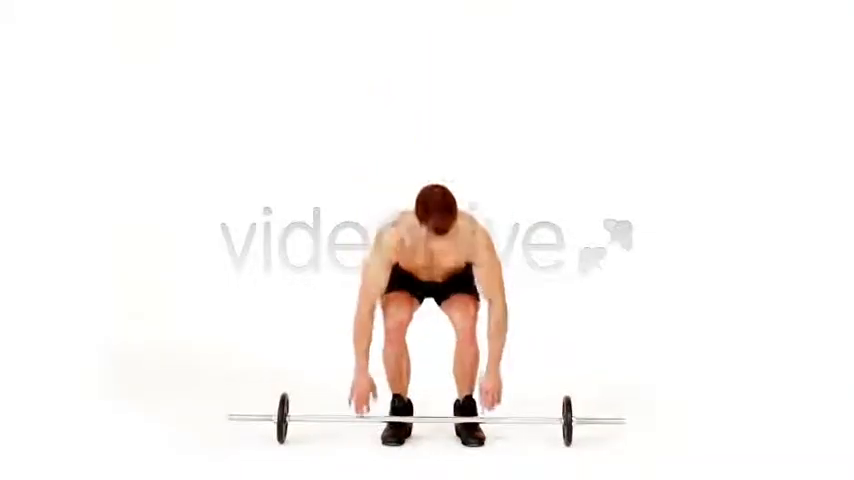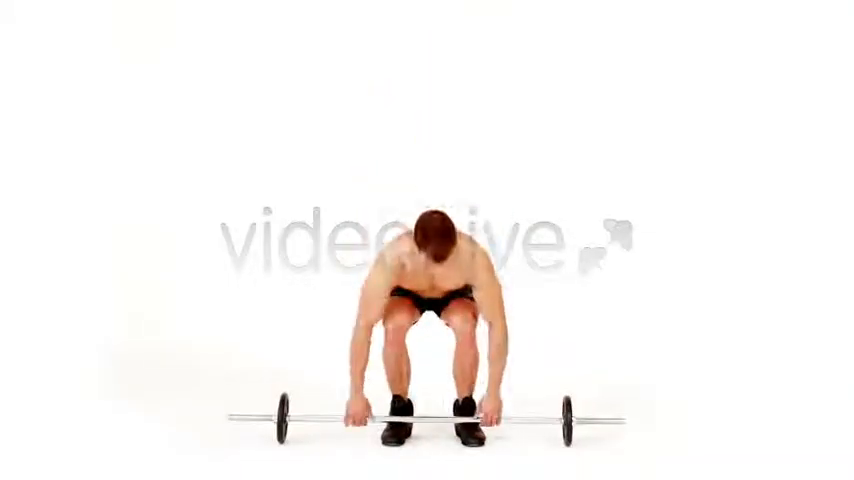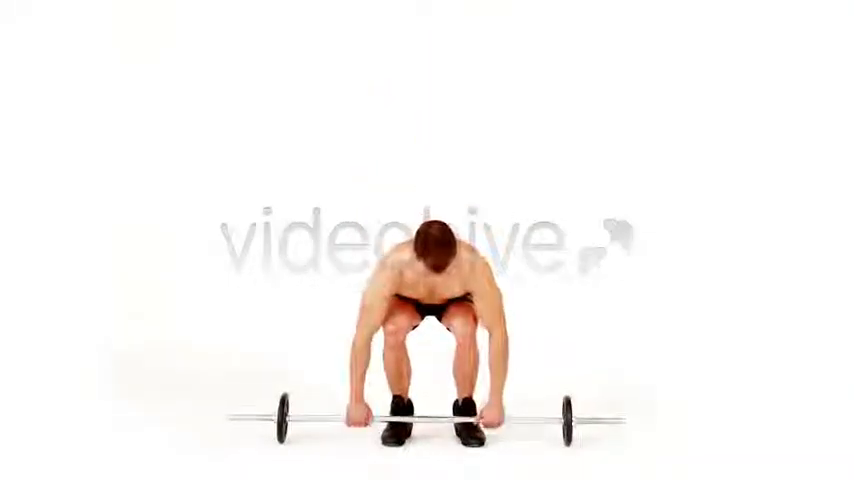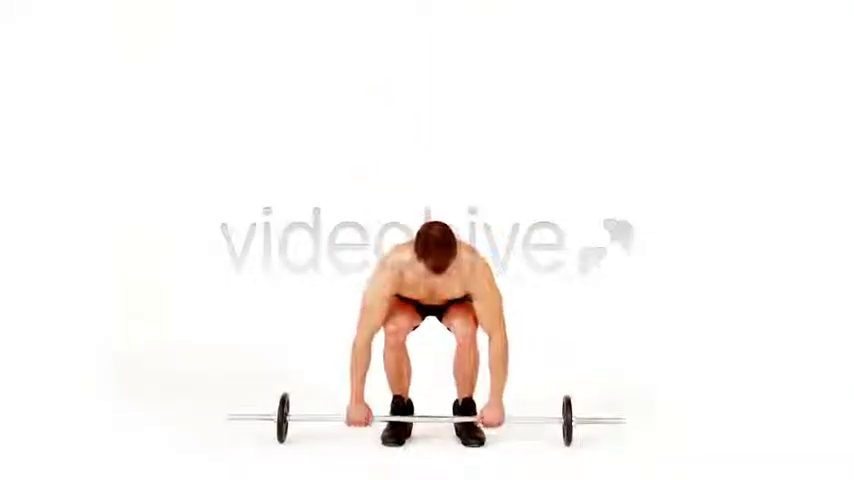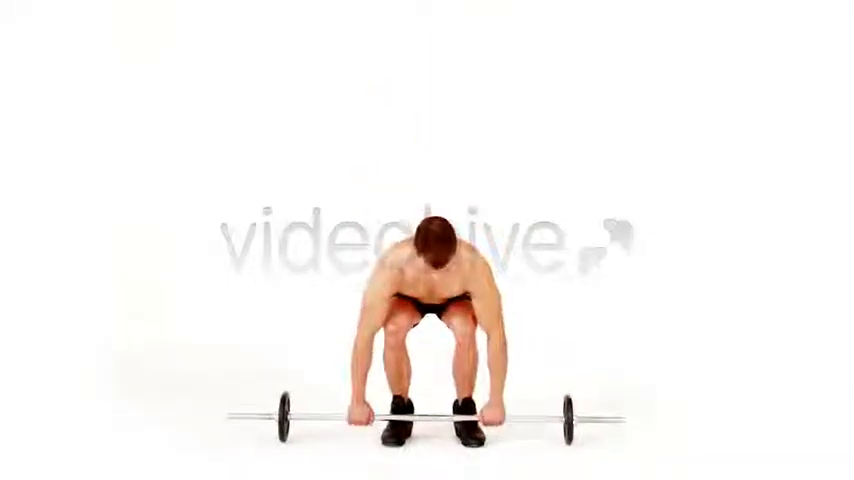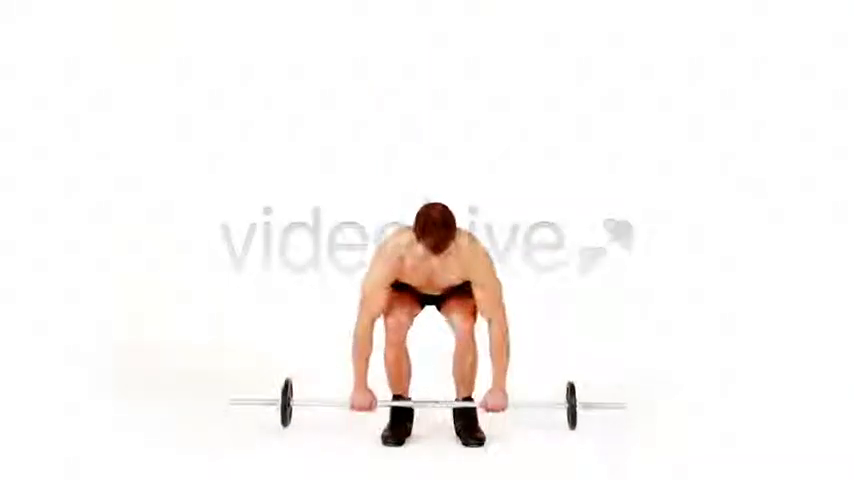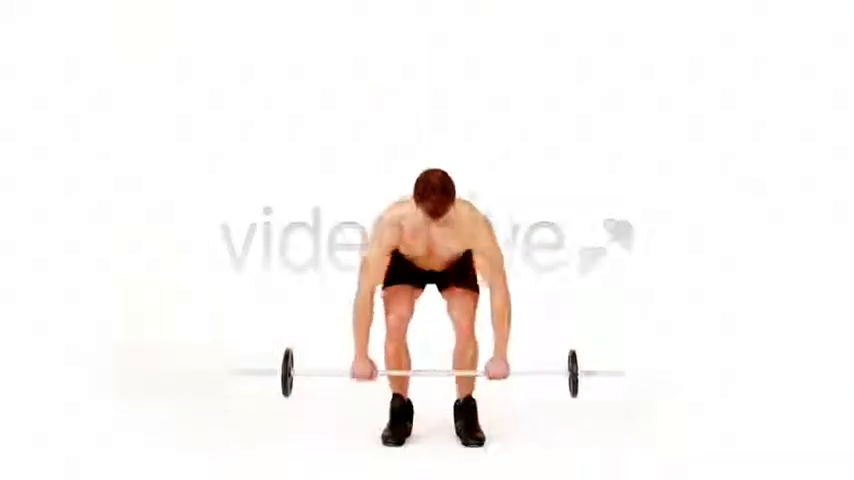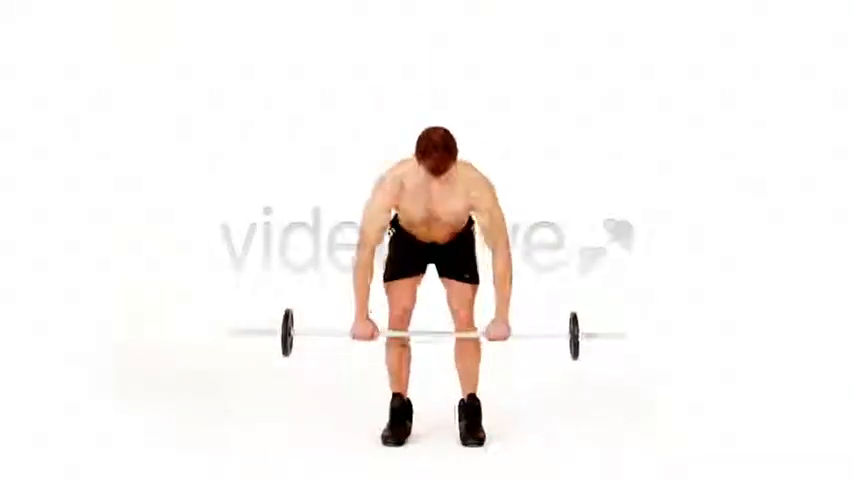
dt=0.2s
person 1, frame 1
left shoulder: (474, 236)
right shoulder: (392, 237)
left elbow: (497, 302)
right elbow: (366, 304)
left wrist: (493, 370)
right wrist: (361, 372)
left hip: (455, 277)
right hip: (406, 275)
left knee: (466, 327)
right knee: (394, 325)
left ankle: (465, 409)
right ankle: (400, 408)
person 1, frame 2
left shoulder: (474, 257)
right shoulder: (391, 259)
left elbow: (497, 324)
right elbow: (363, 326)
left wrist: (493, 393)
right wrist: (356, 394)
left hip: (455, 292)
right hip: (407, 292)
left knee: (465, 329)
right knee: (394, 328)
left ankle: (465, 409)
right ankle: (400, 408)
person 1, frame 3
left shoulder: (474, 266)
right shoulder: (392, 267)
left elbow: (498, 332)
right elbow: (363, 335)
left wrist: (495, 400)
right wrist: (356, 400)
left hip: (455, 299)
right hip: (407, 299)
left knee: (466, 330)
right knee: (393, 329)
left ankle: (465, 409)
right ankle: (400, 408)
person 1, frame 4
left shoulder: (475, 268)
right shoulder: (392, 268)
left elbow: (497, 335)
right elbow: (363, 336)
left wrist: (496, 402)
right wrist: (356, 401)
left hip: (456, 300)
right hip: (407, 299)
left knee: (466, 332)
right knee: (394, 330)
left ankle: (465, 409)
right ankle: (400, 408)
person 1, frame 5
left shoulder: (474, 266)
right shoulder: (392, 265)
left elbow: (495, 333)
right elbow: (365, 334)
left wrist: (496, 400)
right wrist: (358, 400)
left hip: (456, 297)
right hip: (407, 297)
left knee: (465, 331)
right knee: (394, 329)
left ankle: (465, 408)
right ankle: (400, 407)
person 1, frame 6
left shoulder: (474, 255)
right shoulder: (391, 253)
left elbow: (497, 320)
right elbow: (365, 320)
left wrist: (498, 387)
right wrist: (360, 386)
left hip: (456, 288)
right hip: (406, 287)
left knee: (465, 330)
right knee: (394, 328)
left ankle: (464, 409)
right ankle: (400, 409)
person 1, frame 7
left shoulder: (474, 224)
right shoulder: (391, 223)
left elbow: (498, 289)
right elbow: (366, 289)
left wrist: (500, 356)
right wrist: (360, 356)
left hip: (457, 264)
right hip: (405, 262)
left knee: (464, 325)
right knee: (395, 323)
left ankle: (465, 408)
right ankle: (400, 407)
person 1, frame 8
left shoulder: (476, 185)
right shoulder: (392, 183)
left elbow: (500, 249)
right elbow: (365, 248)
left wrist: (501, 317)
right wrist: (361, 315)
left hip: (457, 240)
right hip: (406, 239)
left knee: (463, 318)
right knee: (398, 317)
left ankle: (469, 408)
right ankle: (399, 407)
